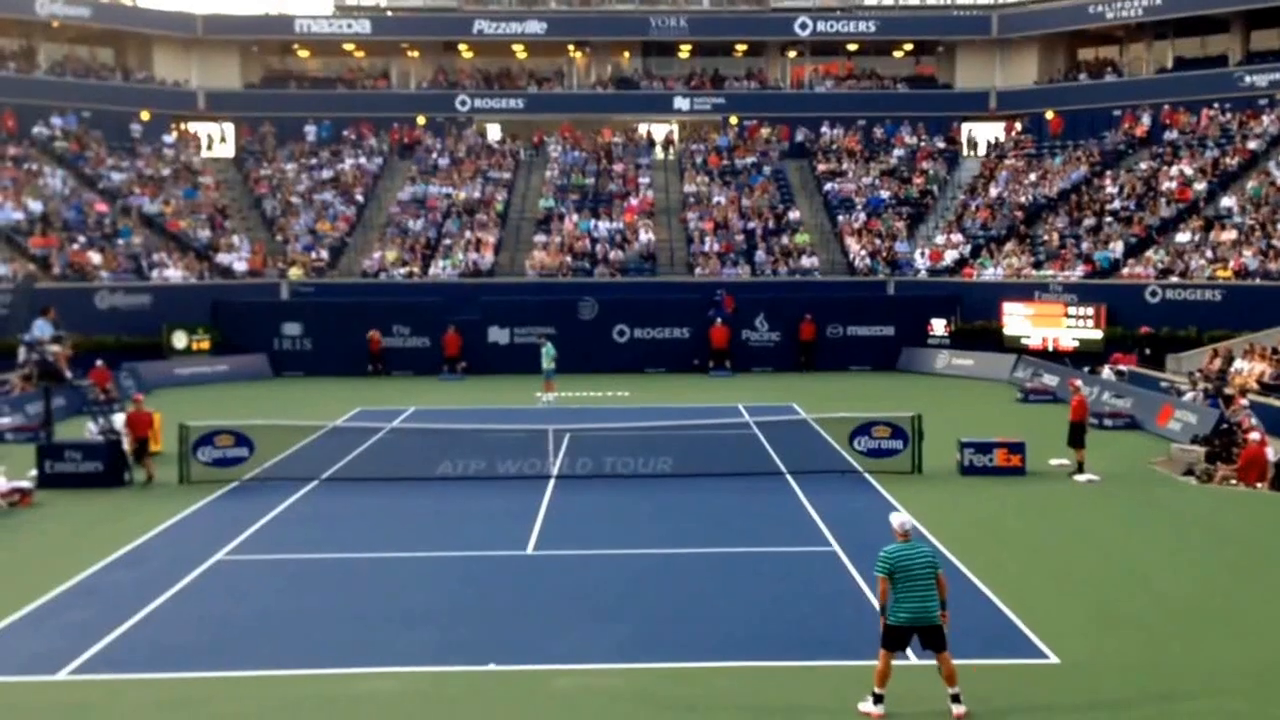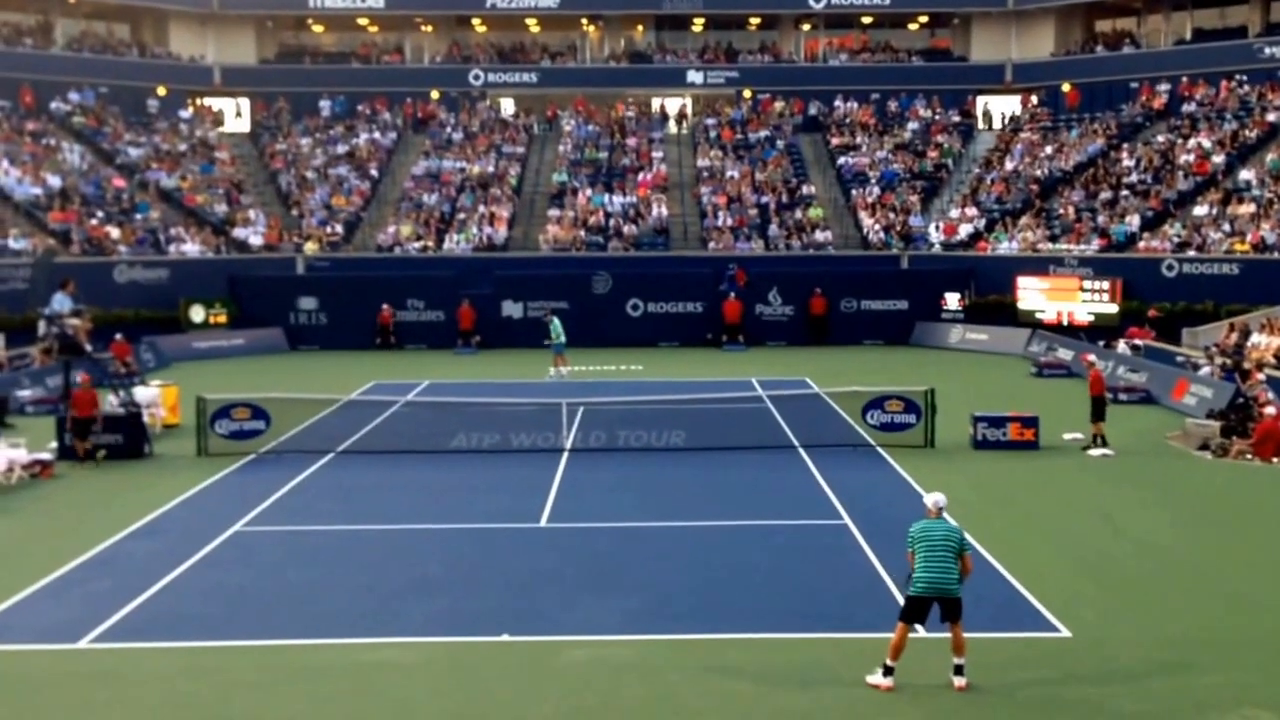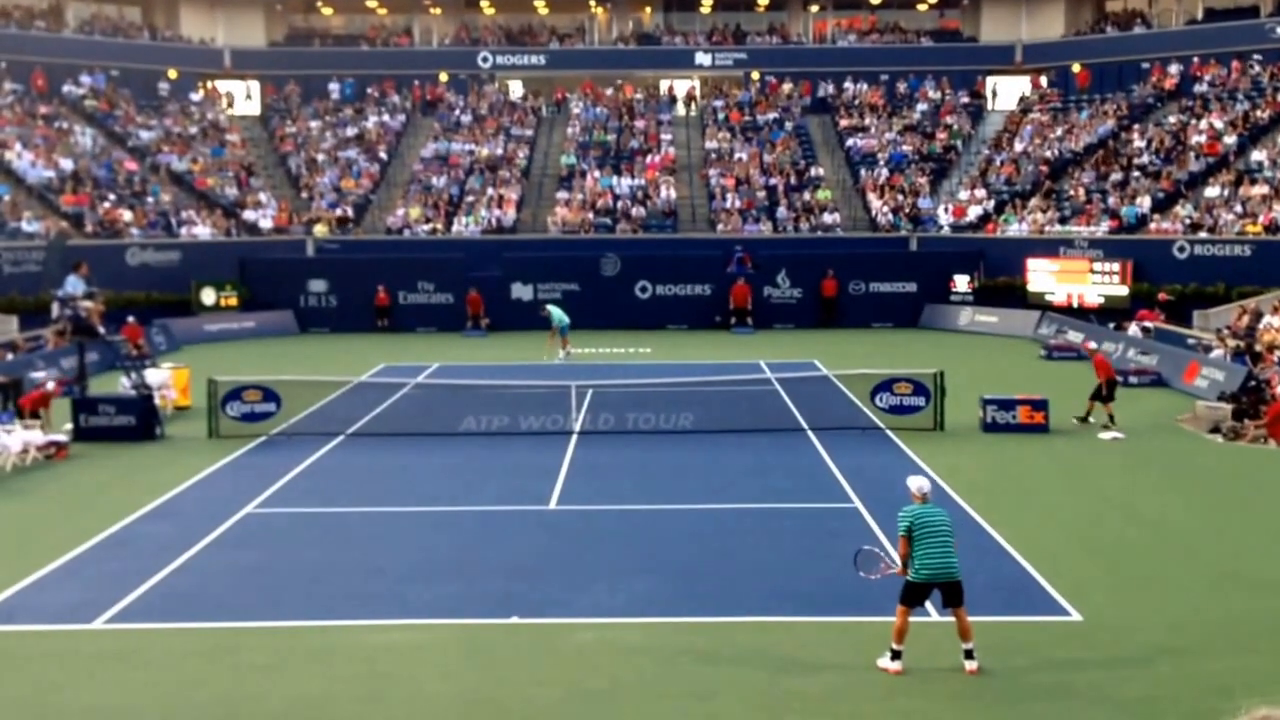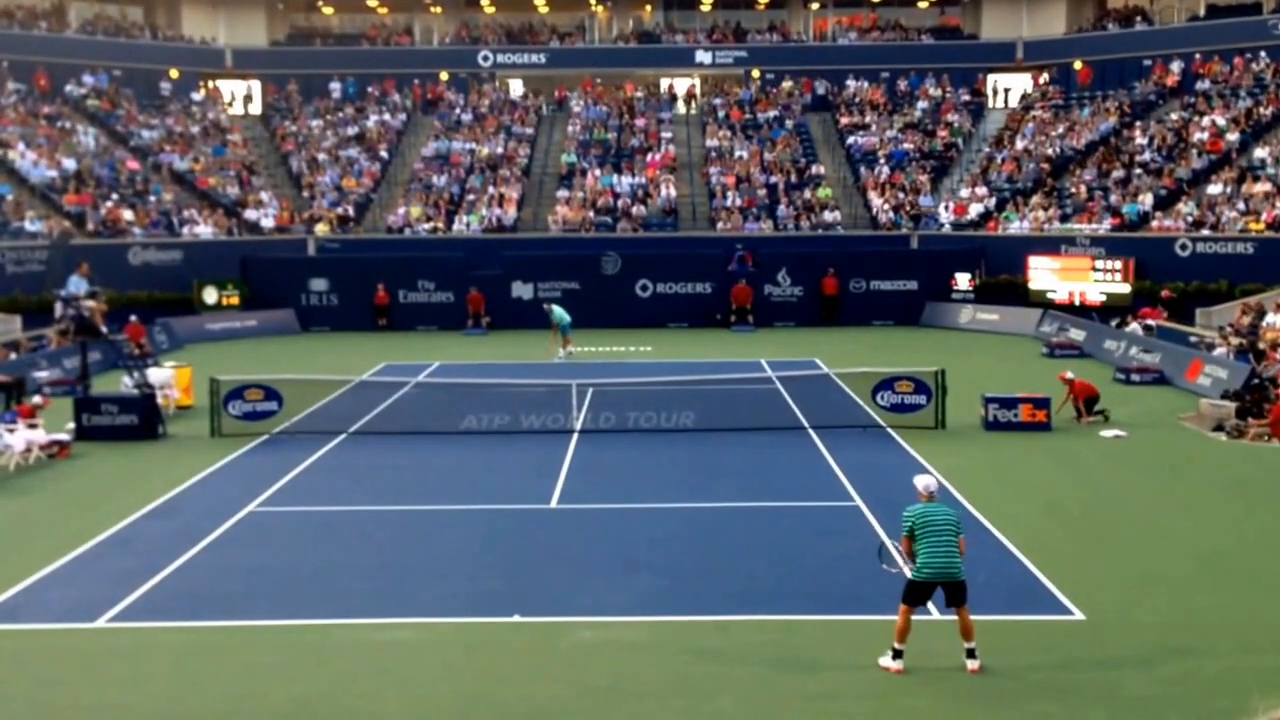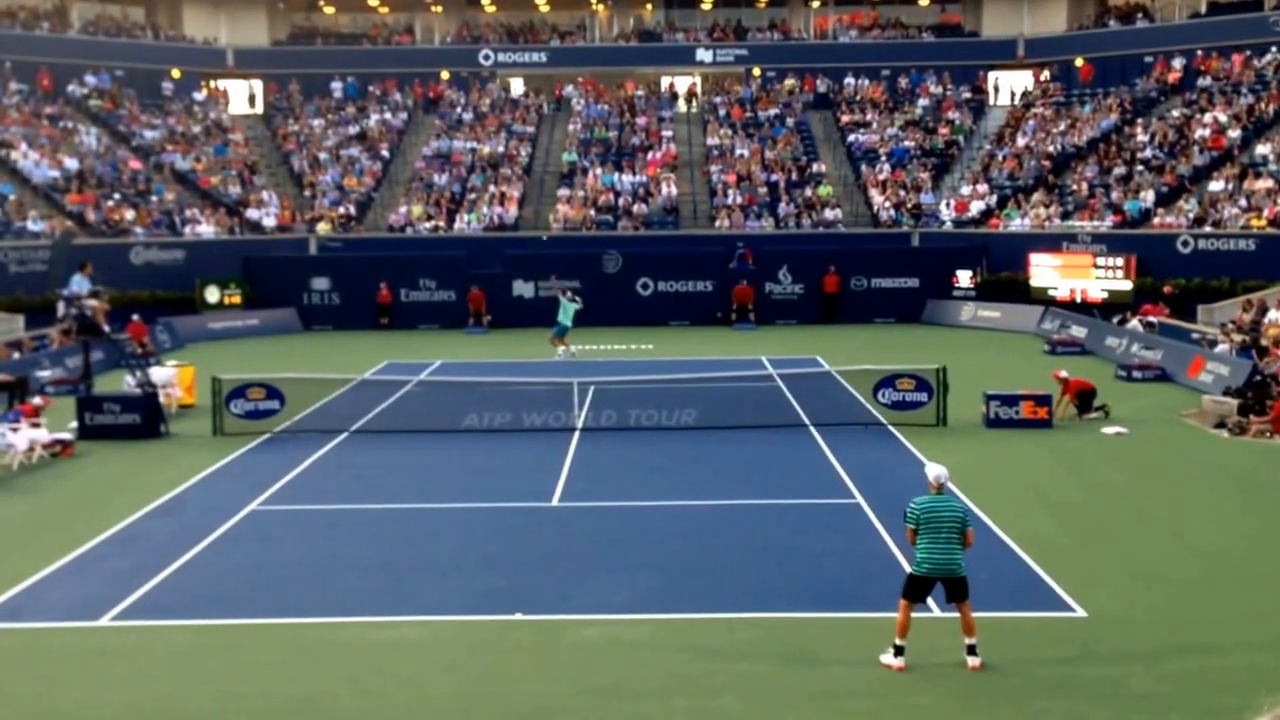
dt=1s
person 1, frame 1
left shoulder: (887, 554)
right shoulder: (927, 551)
left elbow: (883, 588)
right elbow: (941, 582)
left wrist: (883, 614)
right wrist: (943, 608)
left hip: (900, 617)
right hip: (930, 615)
left knee: (885, 656)
right knee: (943, 657)
left ankle: (877, 703)
right ankle: (957, 703)
person 1, frame 2
left shoulder: (916, 528)
right shoulder: (957, 531)
right elbow: (968, 567)
left hip: (921, 587)
right hip: (950, 587)
left knee: (902, 628)
right knee: (956, 627)
left ankle: (886, 675)
right ankle: (959, 676)
person 1, frame 3
left shoulder: (907, 513)
right shoulder: (943, 514)
left elbow: (903, 550)
left wrist: (904, 566)
left hip: (921, 574)
right hip: (950, 571)
left knee: (902, 611)
right knee: (960, 612)
left ankle: (895, 660)
right ankle: (970, 659)
person 1, frame 4
left shoulder: (911, 512)
right shoulder: (951, 513)
left elbow: (907, 550)
right elbow: (961, 549)
left hip: (924, 572)
right hip: (953, 571)
left knee: (905, 611)
right knee: (962, 611)
left ankle: (896, 659)
right ankle: (972, 658)
person 1, frame 5
left shoulder: (917, 505)
right shoulder: (960, 507)
left elbow: (911, 539)
right elbow: (969, 541)
left hip: (924, 567)
right hip: (954, 567)
left knee: (905, 606)
right knee: (964, 607)
left ankle: (898, 656)
right ankle: (972, 655)
